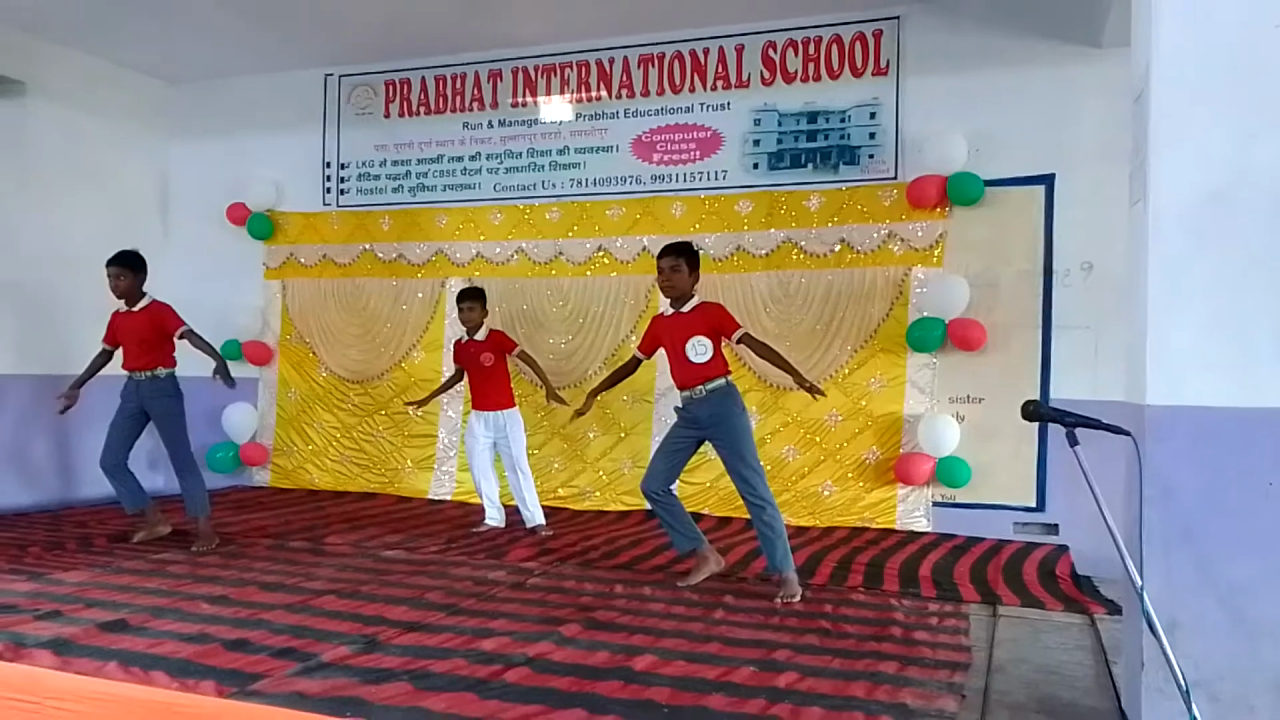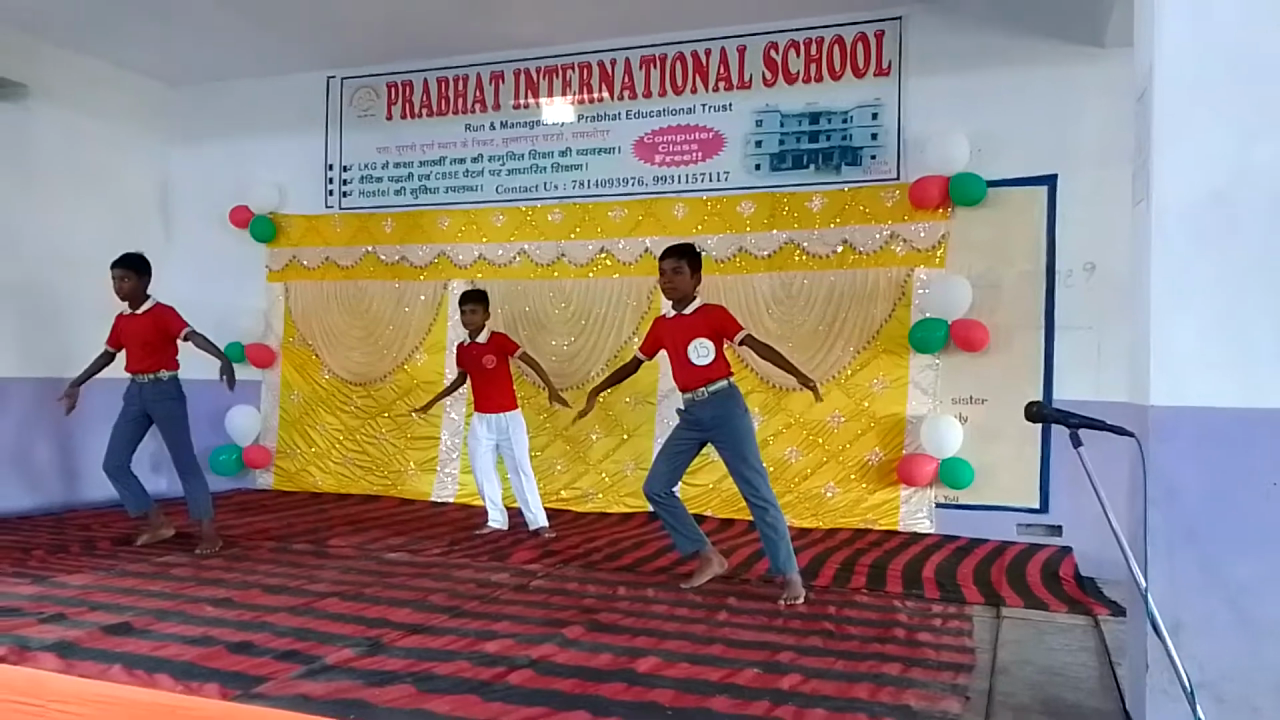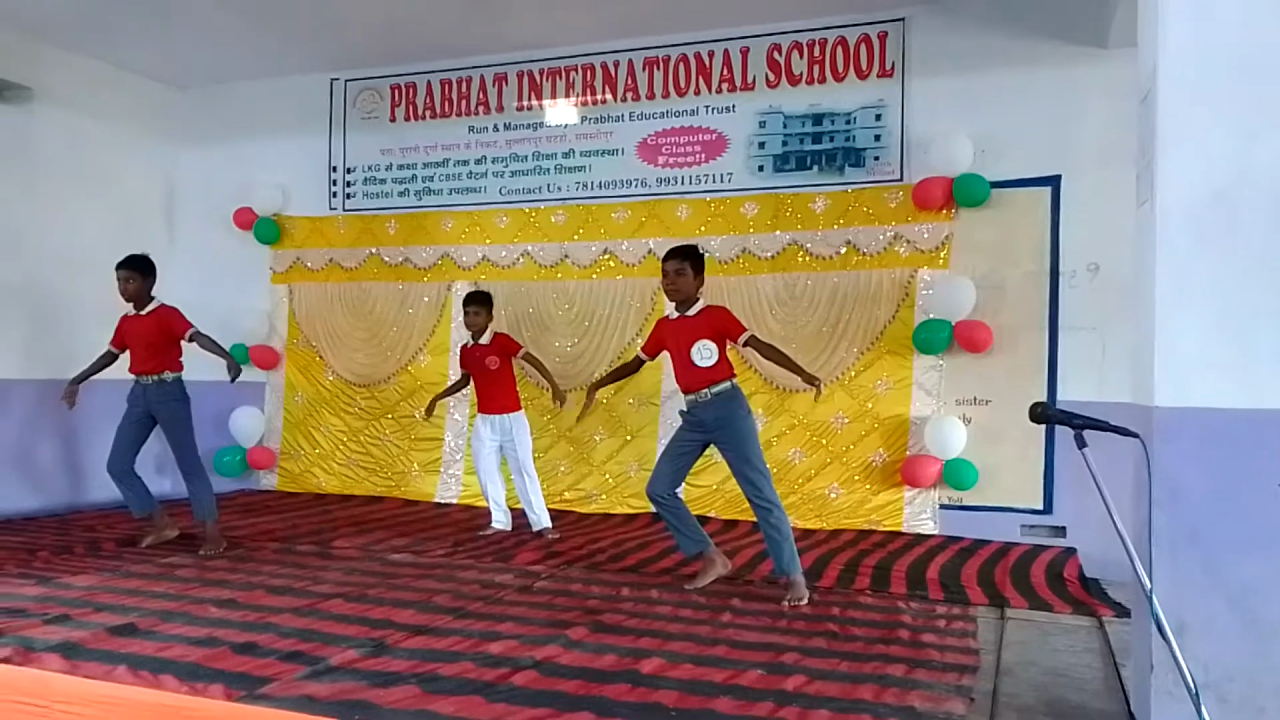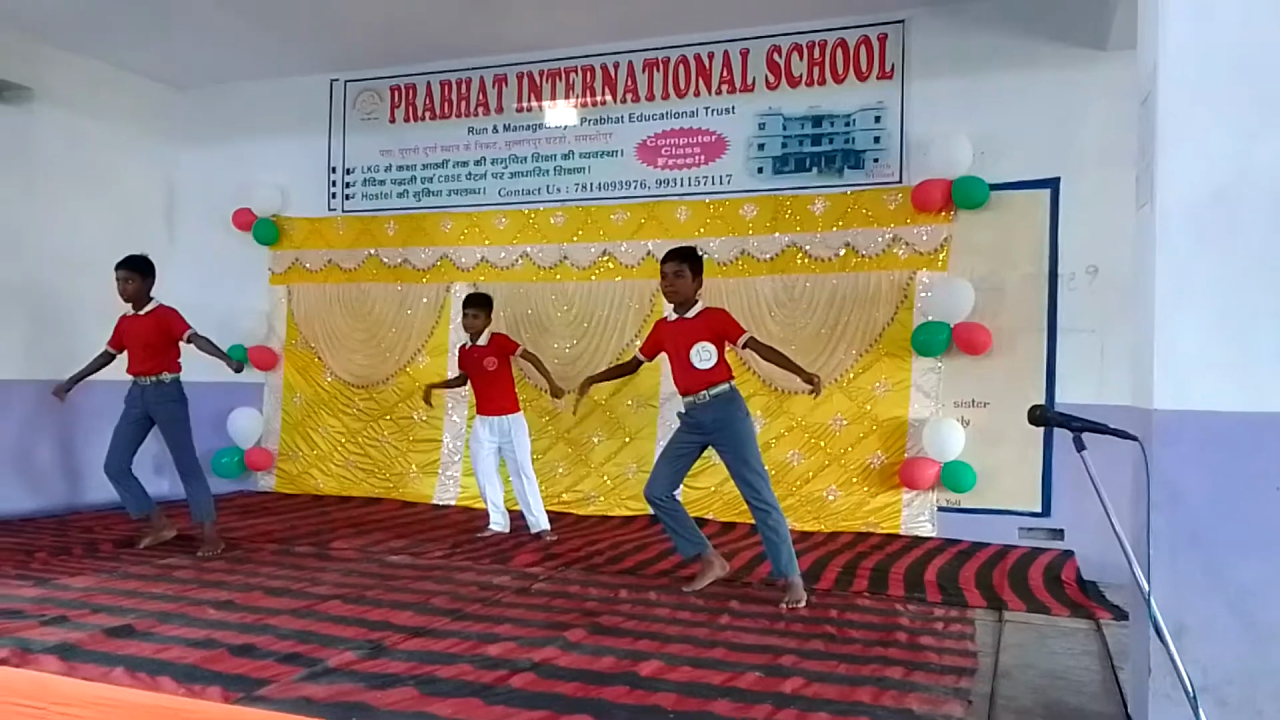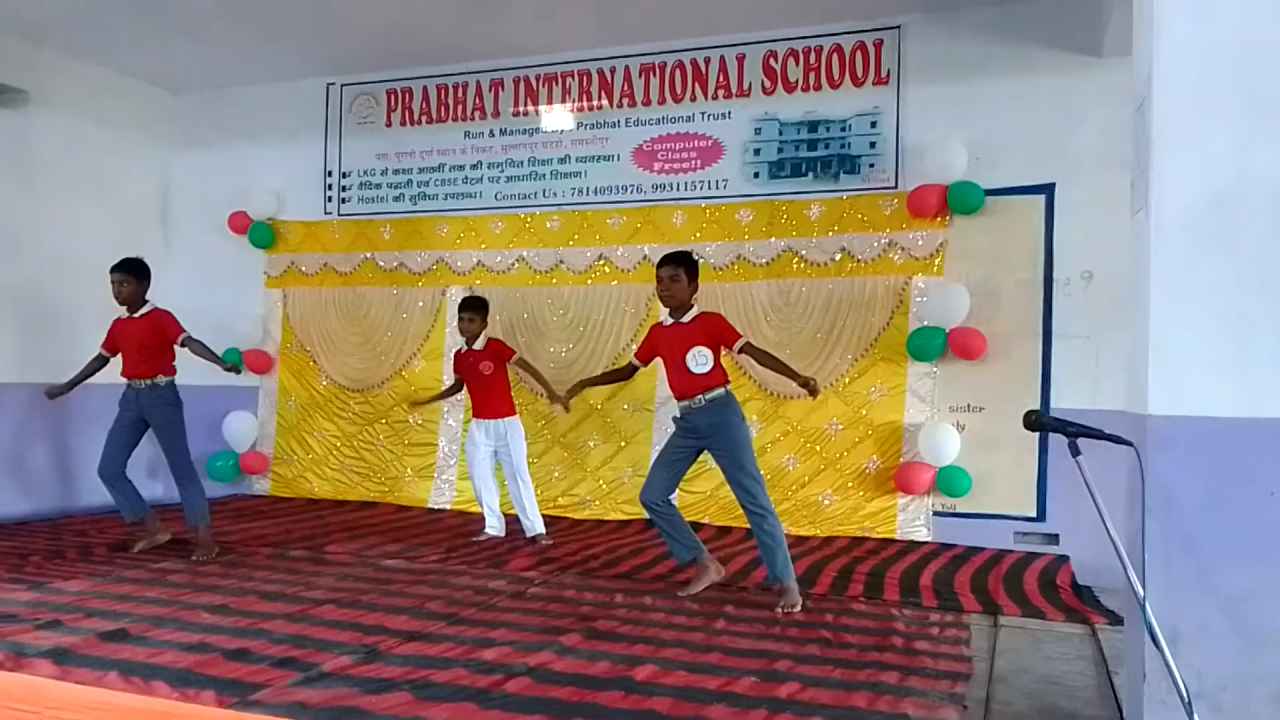
dt=0.1s
person 1, frame 1
left shoulder: (712, 312)
right shoulder: (658, 324)
left elbow: (753, 344)
right elbow: (632, 364)
left wrist: (797, 376)
right wrist: (593, 394)
left hip: (722, 404)
right hip: (688, 412)
left knee: (754, 490)
right knee: (653, 485)
left ankle: (787, 573)
right ankle: (706, 555)
person 1, frame 2
left shoulder: (714, 314)
right shoulder: (661, 325)
left elbow: (756, 345)
right elbow: (633, 364)
left wrist: (799, 375)
right wrist: (596, 391)
left hip: (725, 406)
right hip: (690, 414)
left knee: (756, 492)
right knee: (656, 487)
left ankle: (790, 576)
right ankle: (708, 558)
person 1, frame 3
left shoulder: (717, 315)
right shoulder: (663, 327)
left elbow: (759, 346)
right elbow: (635, 364)
left wrist: (803, 374)
right wrist: (595, 386)
left hip: (728, 407)
right hip: (693, 415)
left knee: (760, 493)
right knee: (659, 489)
left ankle: (794, 577)
right ankle: (712, 559)
person 1, frame 4
left shoulder: (716, 317)
right shoulder: (662, 328)
left elbow: (759, 347)
right elbow: (633, 364)
left wrist: (802, 373)
right wrist: (592, 380)
left hip: (726, 409)
right hip: (692, 417)
left knee: (759, 495)
right knee: (657, 491)
left ankle: (792, 579)
right ankle: (710, 561)
person 1, frame 5
left shoulder: (712, 322)
right shoulder: (657, 333)
left elbow: (755, 352)
right elbow: (628, 370)
left wrist: (798, 378)
right wrist: (585, 384)
left hip: (721, 414)
right hip: (687, 422)
left knee: (754, 500)
right knee: (652, 495)
left ankle: (788, 583)
right ankle: (705, 565)
person 2, frame 1
left shoulder: (160, 311)
right shoulder: (117, 318)
left elbow: (190, 335)
right elbow: (105, 354)
left wrist: (219, 360)
right wrist: (76, 387)
left hip: (161, 388)
right hip: (132, 390)
left knee: (182, 459)
right knee: (110, 461)
left ankle: (205, 527)
right ankle: (154, 520)
person 2, frame 2
left shoulder: (163, 313)
right shoulder: (121, 320)
left elbow: (193, 336)
right elbow: (107, 354)
left wrist: (223, 359)
right wrist: (77, 384)
left hip: (164, 391)
right hip: (135, 393)
left knee: (185, 461)
right knee: (114, 464)
left ankle: (208, 530)
right ankle: (157, 523)
person 2, frame 3
left shoulder: (167, 315)
right shoulder: (125, 321)
left elbow: (197, 337)
right elbow: (110, 355)
left wrist: (228, 358)
right wrist: (76, 381)
left hip: (168, 392)
right hip: (139, 394)
left knee: (189, 463)
right knee: (118, 465)
left ankle: (212, 531)
right ankle: (162, 524)
person 2, frame 4
left shoulder: (166, 315)
right shoulder: (124, 322)
left elbow: (195, 338)
right elbow: (107, 355)
left wrist: (227, 359)
right wrist: (72, 381)
left hip: (166, 393)
right hip: (137, 395)
left knee: (186, 464)
right knee: (115, 466)
left ankle: (211, 533)
right ankle: (159, 525)
person 2, frame 5
left shoulder: (161, 318)
right shoulder: (118, 325)
left elbow: (189, 342)
right elbow: (101, 358)
left wrist: (221, 363)
right wrist: (67, 386)
left hip: (161, 396)
right hip: (131, 398)
left knee: (181, 467)
right knee: (109, 469)
left ankle: (205, 536)
right ankle: (153, 528)
person 3, frame 1
left shoulder: (497, 338)
right shoulder: (459, 346)
left elbow: (527, 359)
right elbow: (458, 375)
left wrist: (549, 387)
right wrist: (429, 398)
left hip: (506, 415)
right hip: (478, 418)
left knee: (518, 467)
right knee: (480, 469)
left ankle: (536, 520)
right ankle: (493, 517)
person 3, frame 2
left shoulder: (499, 340)
right shoulder: (462, 349)
left elbow: (529, 361)
left wrist: (551, 389)
right wrist: (434, 400)
left hip: (508, 417)
right hip: (481, 420)
left knee: (521, 469)
right knee: (483, 471)
left ankle: (538, 522)
right ankle: (496, 520)
person 3, frame 3
left shoulder: (502, 341)
right shoulder: (465, 350)
left elbow: (533, 361)
left wrist: (555, 387)
right wrist: (436, 398)
left hip: (512, 418)
right hip: (484, 422)
left knee: (524, 470)
right knee: (486, 472)
left ankle: (542, 523)
right ankle: (499, 521)
person 3, frame 4
left shoulder: (500, 341)
right shoulder: (464, 351)
left elbow: (531, 358)
left wrist: (552, 384)
right wrist: (434, 386)
left hip: (510, 420)
right hip: (483, 423)
left knee: (522, 472)
right knee: (485, 474)
left ankle: (540, 525)
right ankle: (498, 522)
person 3, frame 5
left shoulder: (495, 346)
right shoulder: (459, 356)
left elbow: (525, 366)
left wrist: (550, 392)
right wrist: (431, 399)
left hip: (507, 423)
right hip: (479, 426)
left knee: (518, 476)
right knee: (480, 478)
left ankle: (536, 529)
right ankle: (493, 527)
